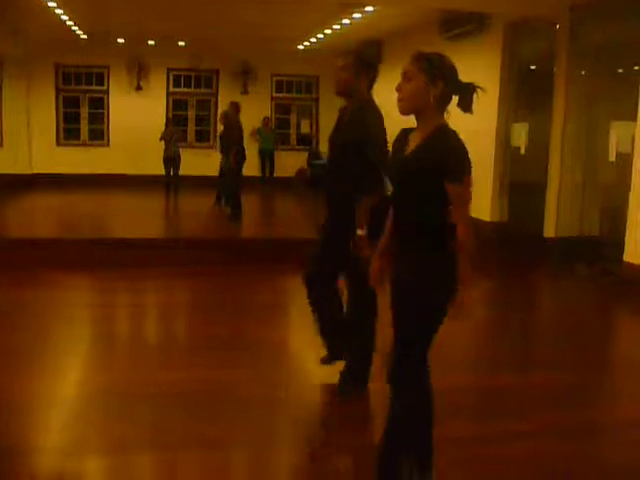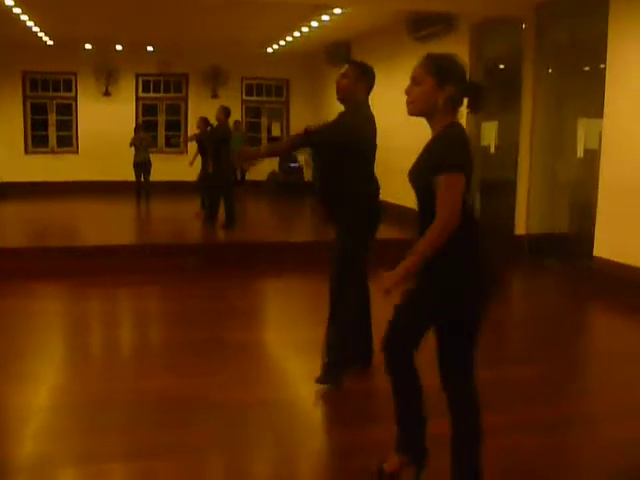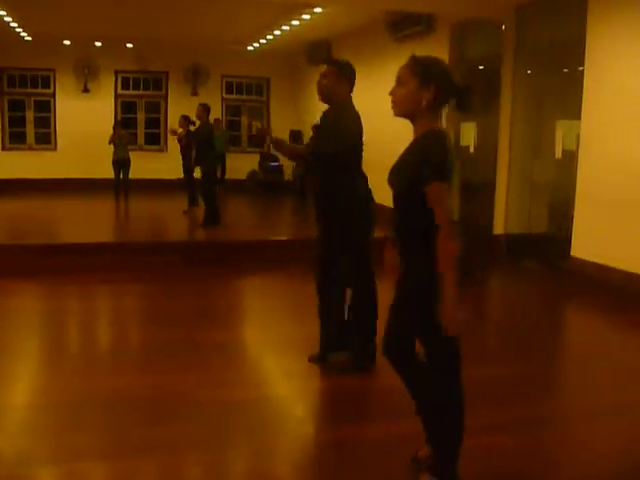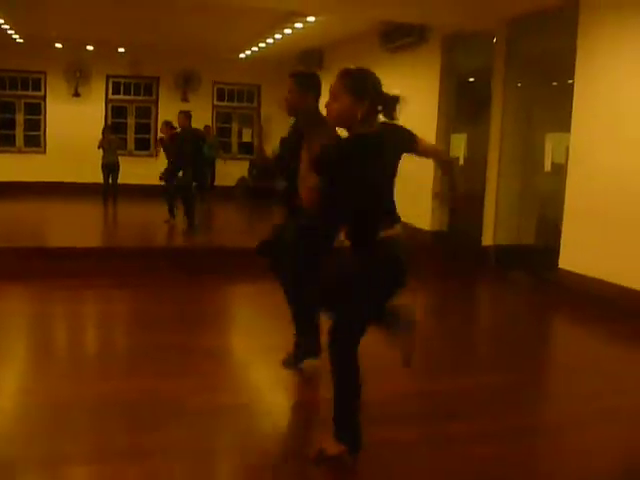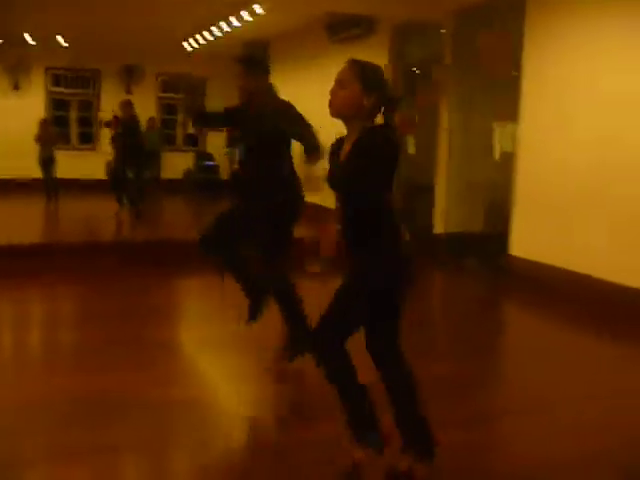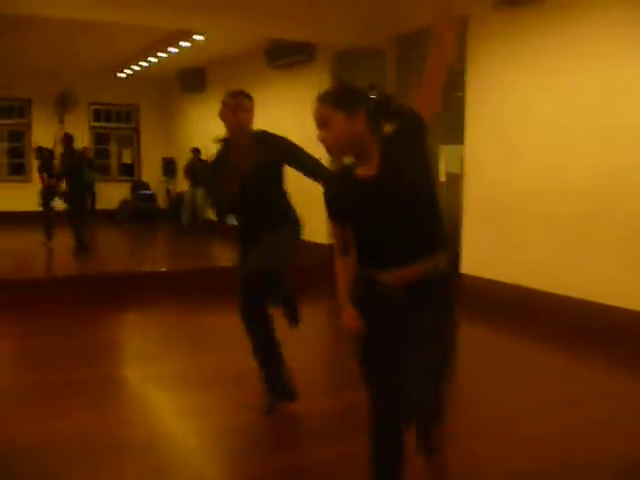
dt=0.7s
person 1, frame 1
left shoulder: (448, 147)
right shoulder: (404, 139)
left elbow: (460, 225)
left wrist: (463, 288)
right wrist: (381, 254)
left hip: (433, 267)
right hip: (406, 263)
left knee: (404, 366)
right knee: (410, 365)
person 1, frame 2
left shoulder: (450, 143)
right shoulder: (442, 140)
left elbow: (448, 220)
left wrist: (401, 273)
left hip: (460, 273)
right hip: (439, 268)
left knee: (455, 371)
right knee: (396, 346)
person 1, frame 3
left shoulder: (430, 148)
right shoulder: (424, 142)
left elbow: (445, 224)
left wrist: (449, 293)
right wrist: (396, 254)
left hip: (430, 274)
right hip: (416, 268)
left knee: (441, 367)
right knee: (397, 347)
right ankle: (441, 441)
person 1, frame 4
left shoulder: (341, 152)
right shoulder: (391, 134)
right elbow: (439, 156)
left wrist: (311, 155)
left hip: (375, 259)
right hip: (380, 251)
left knee: (342, 343)
left ankle: (346, 437)
person 1, frame 5
left shoulder: (381, 140)
right shoulder: (341, 146)
left hip: (383, 263)
right hip: (365, 260)
left knee: (324, 340)
right knee: (385, 352)
left ankle: (367, 434)
right ankle: (417, 444)
person 1, frame 6
left shoulder: (407, 142)
right shoulder: (340, 188)
left elbow: (434, 82)
right elbow: (345, 254)
right wrist: (346, 305)
left hip: (428, 293)
right hip: (375, 298)
left knee: (419, 401)
right knee: (385, 411)
left ankle: (428, 427)
person 2, frame 1
left shoulder: (368, 120)
right shoulder: (349, 112)
left elbow: (372, 180)
left wrist: (361, 228)
left hip: (358, 219)
right hip: (338, 214)
left knee: (359, 294)
right knee: (318, 279)
left ankle: (355, 373)
right ankle: (339, 345)
person 2, frame 2
left shoulder: (356, 120)
right shoulder: (355, 118)
left elbow: (307, 139)
right elbow: (322, 147)
left wrist: (261, 152)
left hip: (357, 212)
right hip: (351, 210)
left knee: (344, 286)
right knee: (353, 283)
left ankle: (337, 364)
right ankle: (359, 352)
person 2, frame 3
left shoulder: (345, 119)
right shoulder: (332, 116)
left elbow: (313, 155)
right elbow: (315, 156)
left wrist: (275, 143)
left hip: (349, 210)
right hip: (334, 209)
left knee: (358, 279)
right knee: (329, 277)
left ankle: (361, 353)
right ankle: (334, 344)
person 2, frame 4
left shoulder: (308, 129)
right shoulder: (314, 127)
left elbow: (283, 167)
left hip: (309, 216)
right hip: (304, 214)
left knee: (297, 279)
left ankle: (306, 344)
person 2, frame 5
left shoulder: (278, 111)
right shoulder: (247, 111)
left elbow: (311, 143)
right elbow: (207, 121)
right wrist: (194, 109)
left hip: (275, 200)
right hip: (257, 198)
right knee: (241, 253)
right ankle: (278, 311)
person 2, frame 6
left shoulder: (271, 143)
right shoulder: (219, 163)
left elbow: (311, 166)
right elbow: (223, 209)
right wrist: (238, 170)
left hip: (281, 228)
right hip: (250, 238)
left knee: (258, 271)
right knee: (252, 313)
right ankle: (277, 385)
